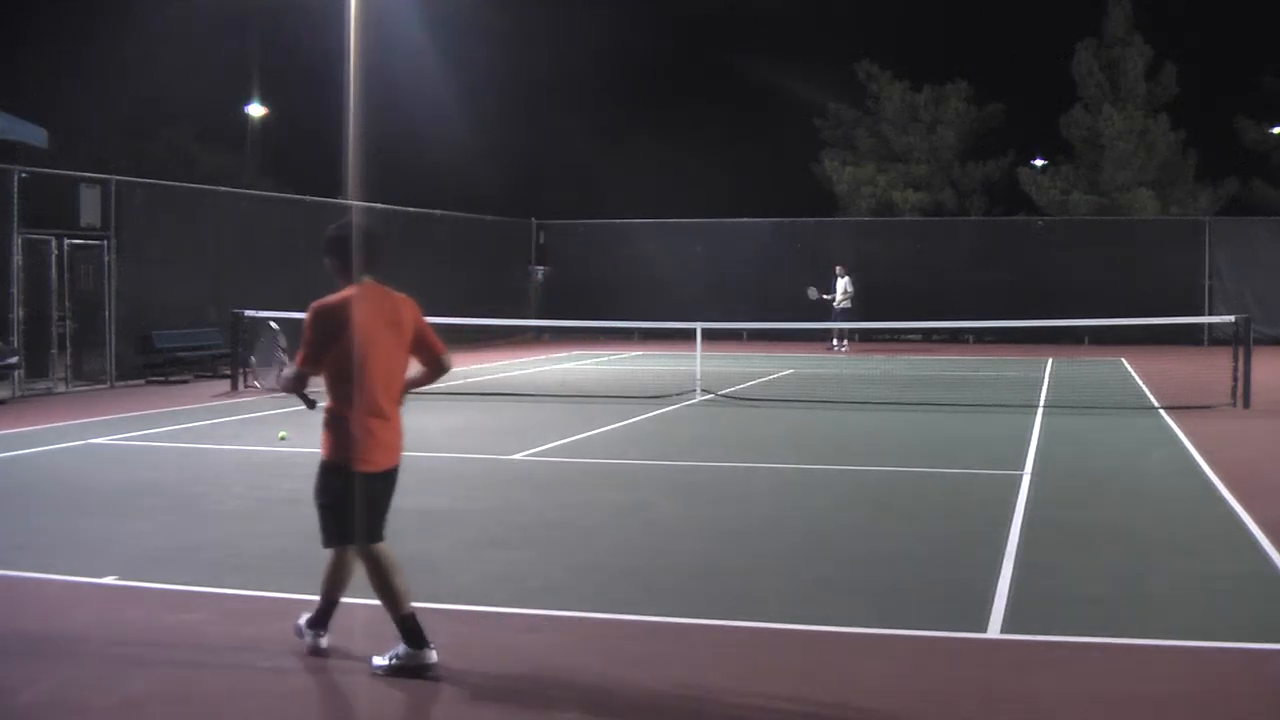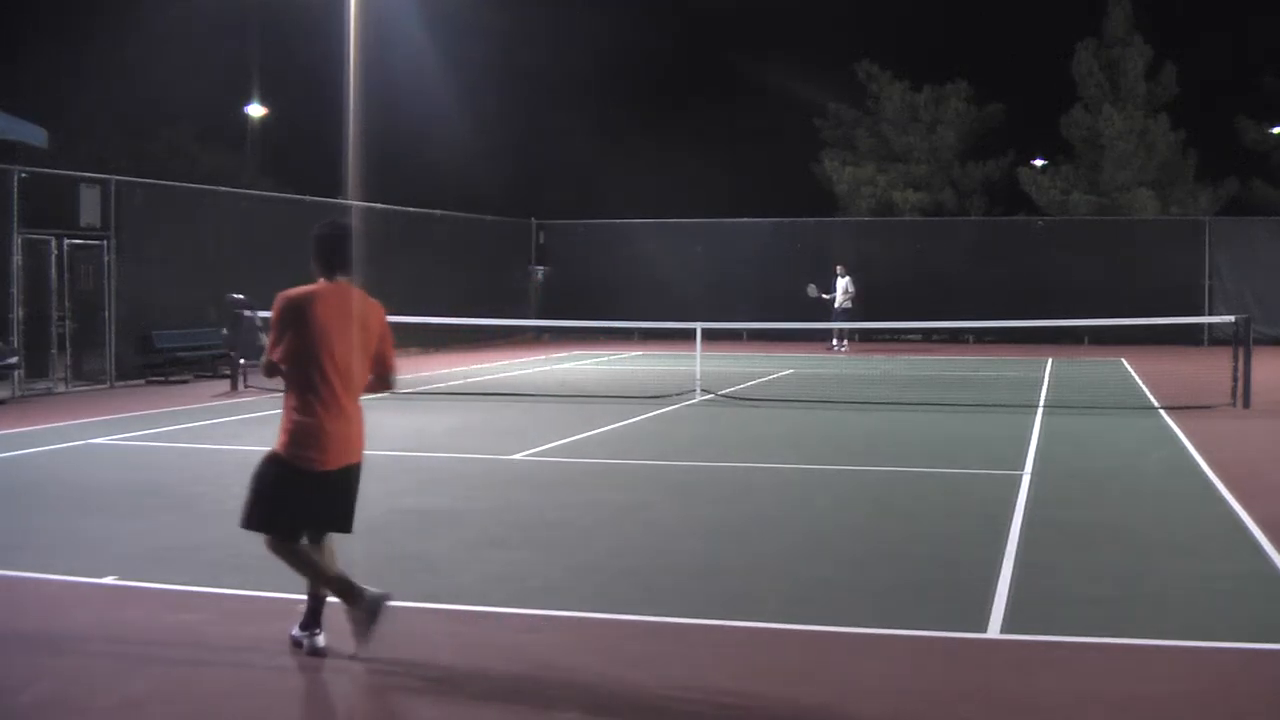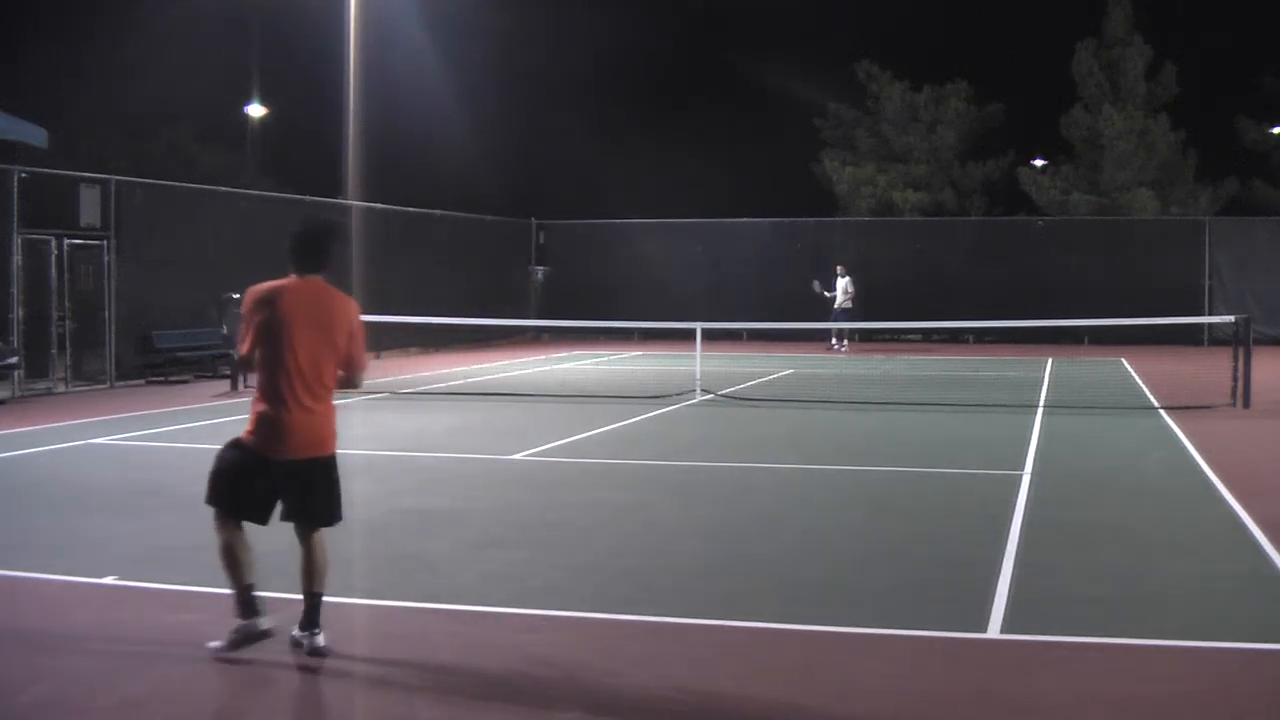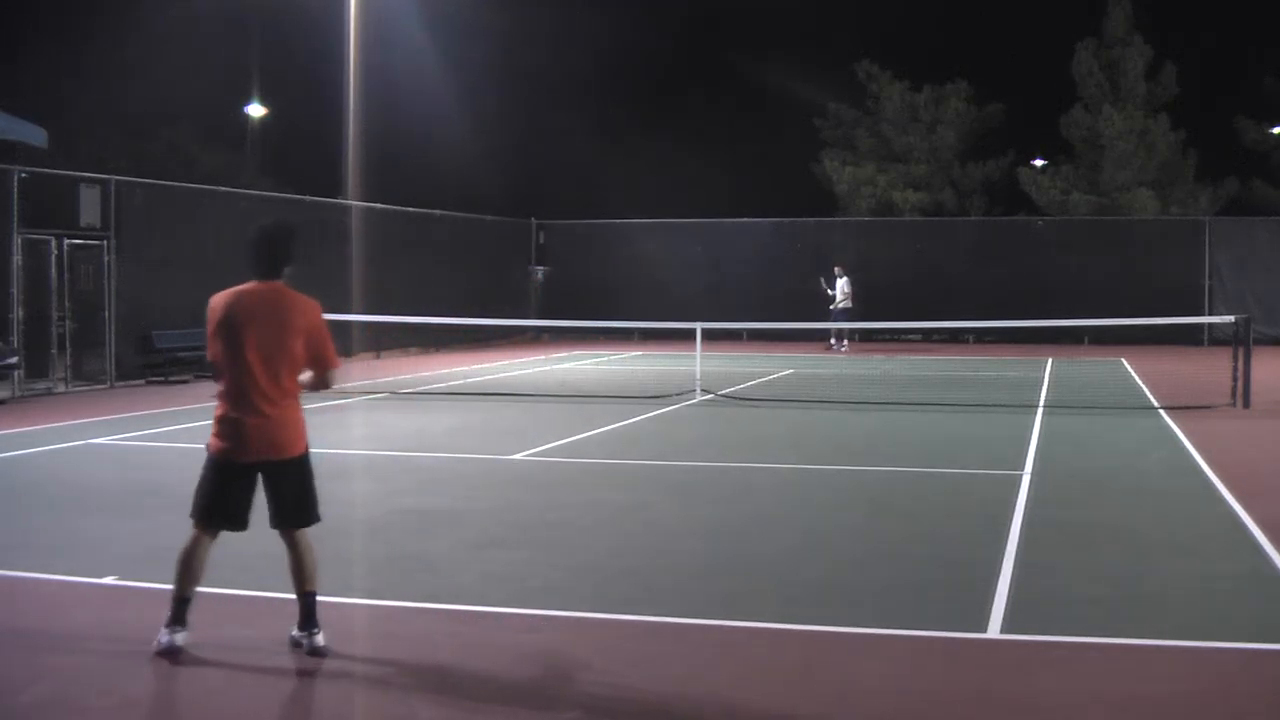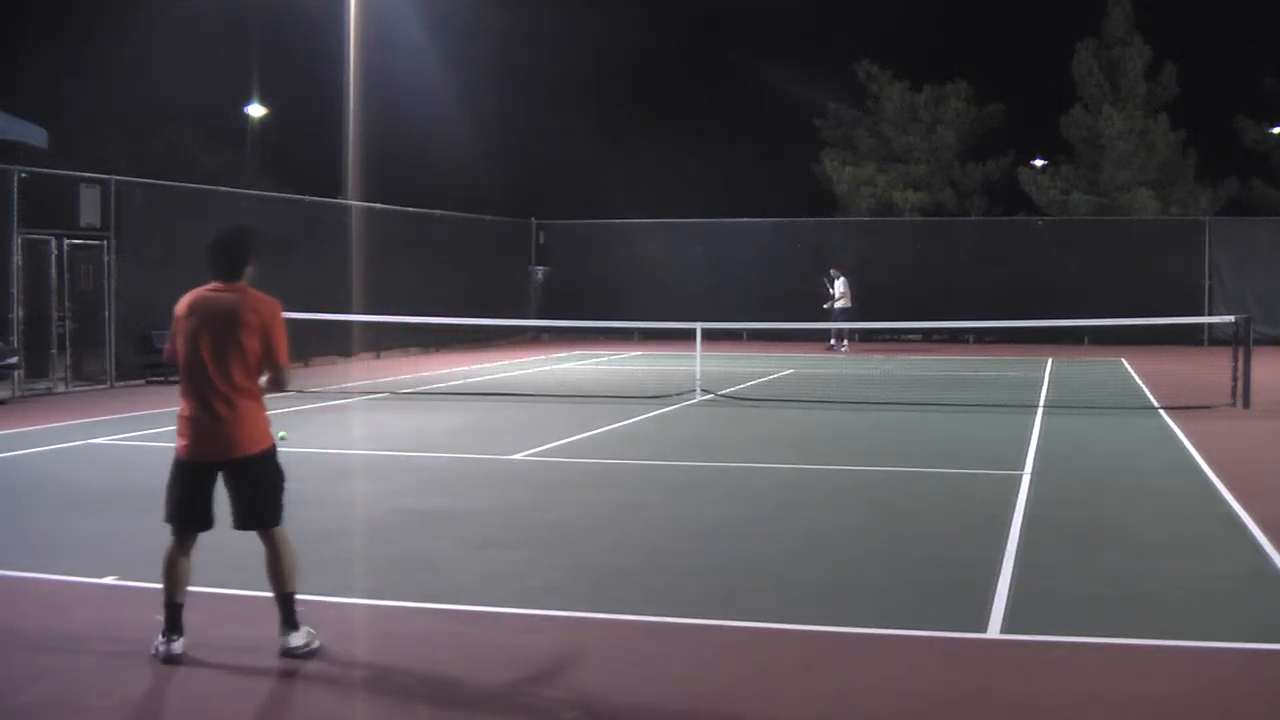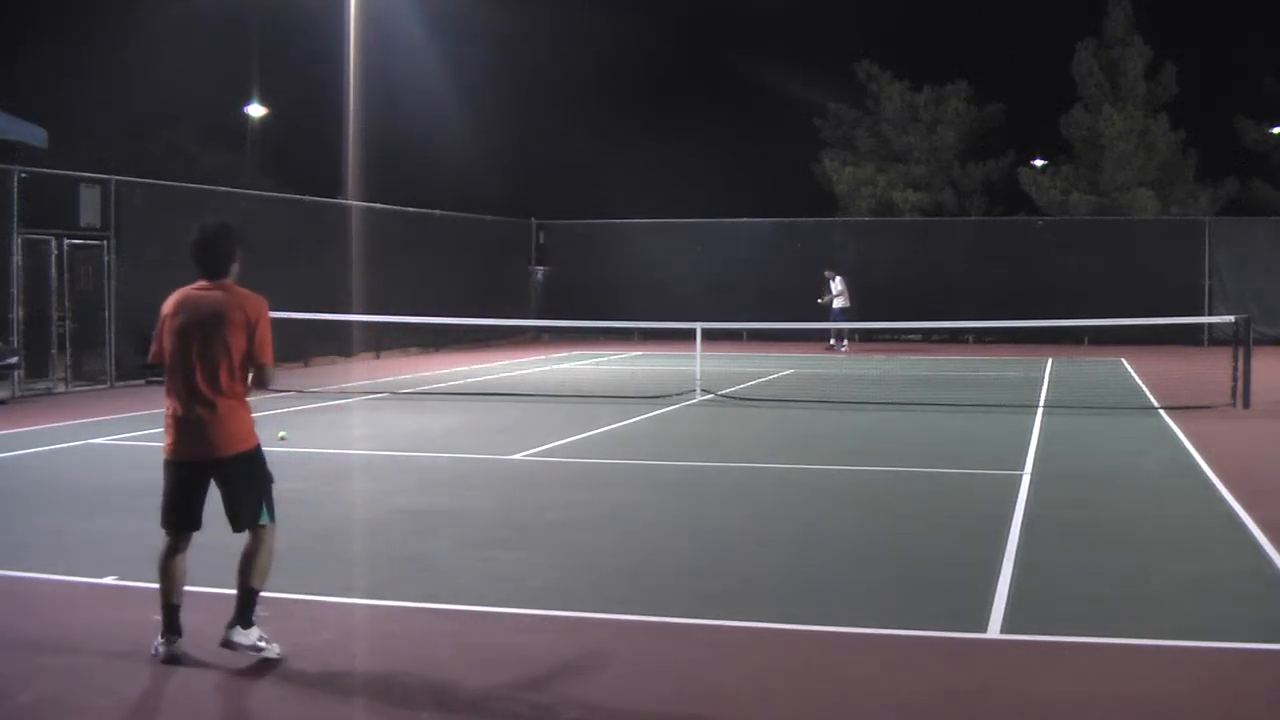
dt=0.2s
person 1, frame 1
left shoulder: (328, 311)
right shoulder: (403, 305)
left elbow: (297, 380)
right elbow: (441, 365)
left wrist: (285, 378)
left hip: (350, 445)
right hip: (387, 443)
left knee: (368, 547)
right knee: (348, 540)
left ankle: (416, 645)
right ankle: (317, 626)
person 1, frame 2
left shoulder: (294, 302)
right shoulder: (373, 310)
left elbow: (272, 367)
right elbow: (384, 381)
left wrist: (284, 362)
left hip: (303, 443)
right hip: (348, 444)
left knee: (281, 540)
right knee: (318, 536)
left ankle: (359, 596)
right ankle: (311, 627)
person 1, frame 3
left shoulder: (262, 296)
right shoulder: (345, 307)
left elbow: (246, 359)
right elbow: (353, 379)
left hip: (269, 435)
right hip: (319, 439)
left knee: (227, 517)
right knee: (309, 532)
left ankle: (251, 615)
right ankle: (311, 628)
person 1, frame 4
left shoulder: (222, 304)
right shoulder: (306, 310)
left elbow: (218, 368)
right elbow: (325, 379)
left hip: (233, 439)
right hip: (286, 441)
left knee: (203, 532)
right knee: (296, 533)
left ankle: (175, 628)
right ankle: (310, 628)
person 1, frame 5
left shoulder: (185, 306)
right shoulder: (263, 307)
left elbow: (177, 365)
right elbow: (278, 377)
left hip: (195, 439)
right hip: (248, 438)
left knee: (182, 537)
right knee: (272, 531)
left ankle: (171, 635)
right ankle: (292, 630)
person 1, frame 6
left shoulder: (173, 304)
right shoulder: (250, 305)
left elbow: (162, 364)
right elbow: (264, 378)
left hip: (182, 438)
right hip: (233, 439)
left knee: (177, 538)
right knee: (262, 528)
left ankle: (169, 636)
right ankle: (242, 626)
